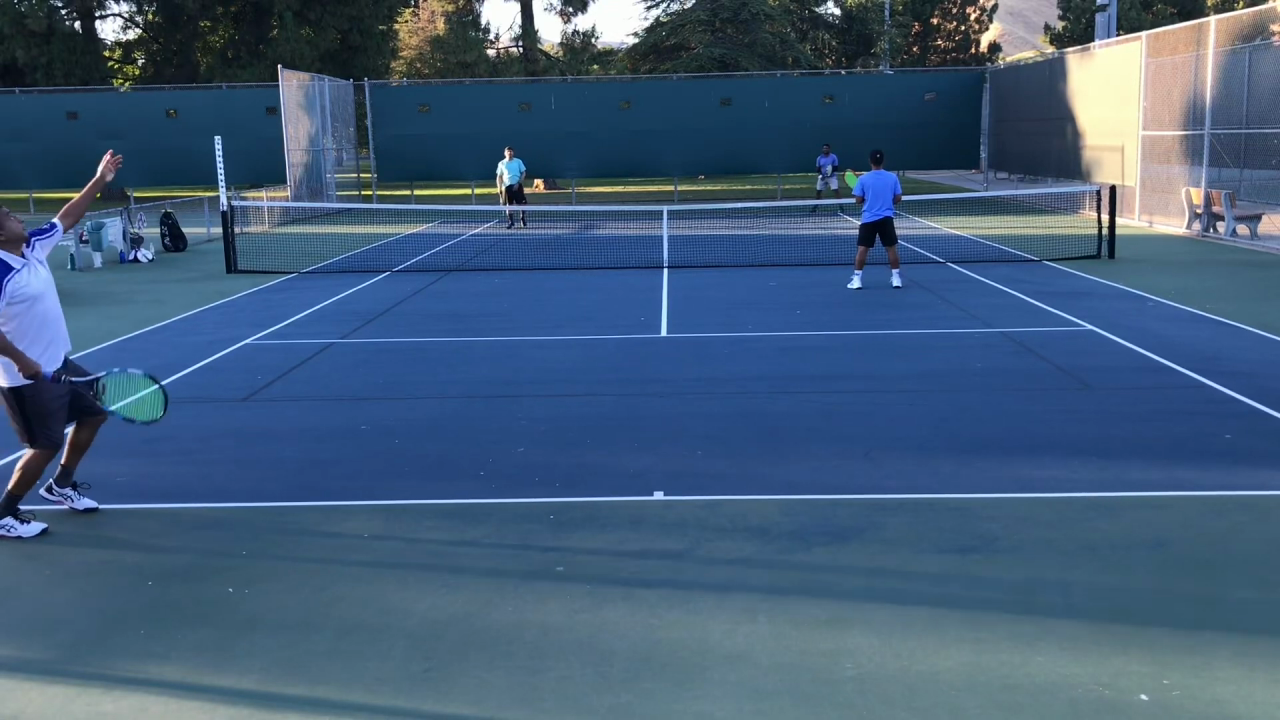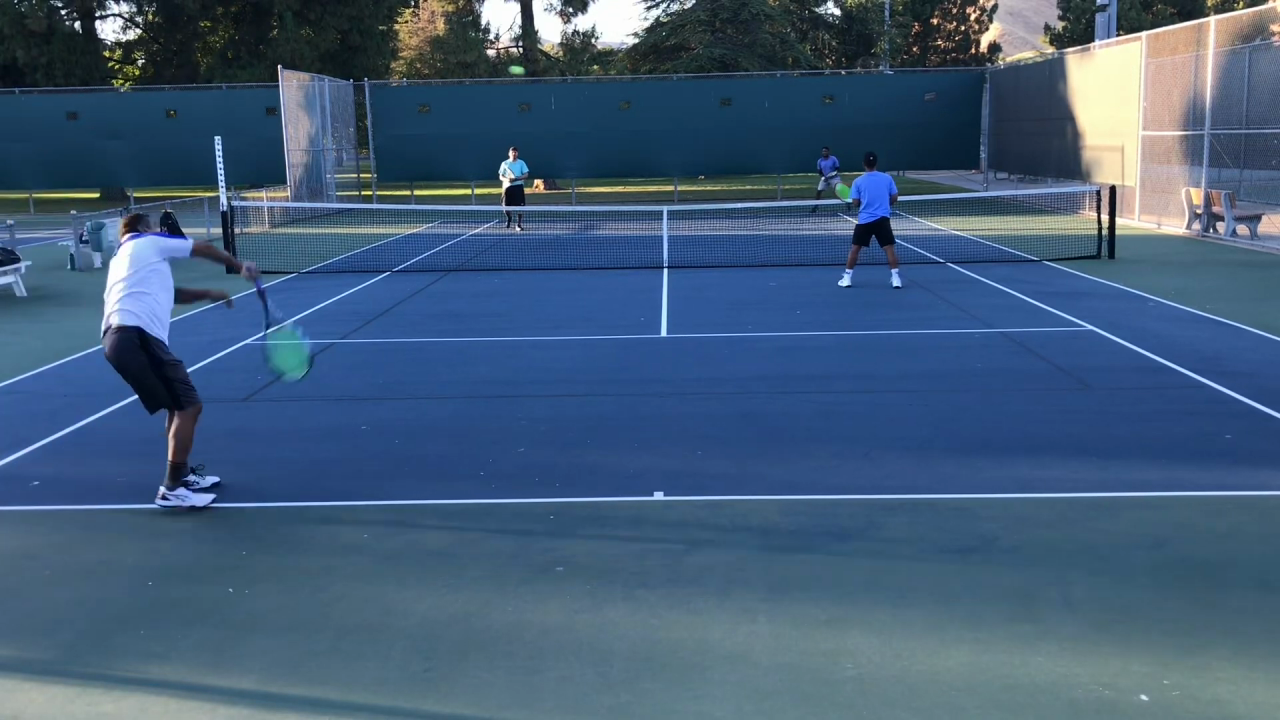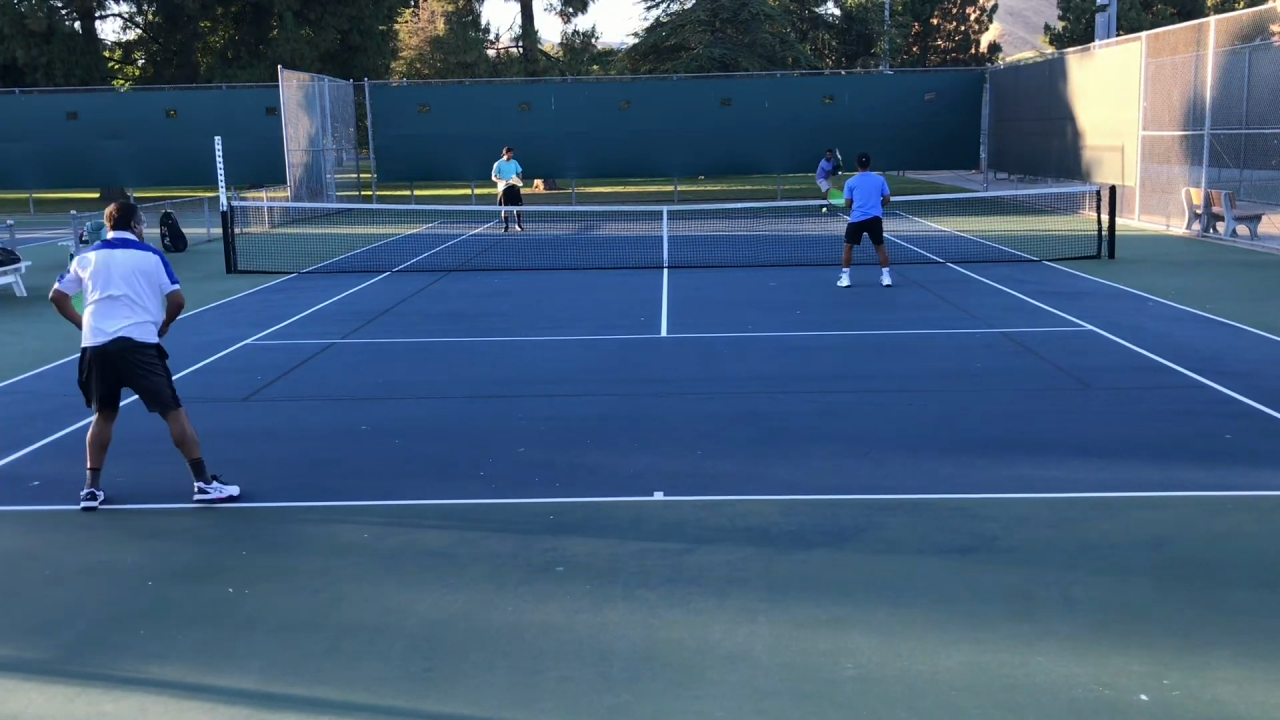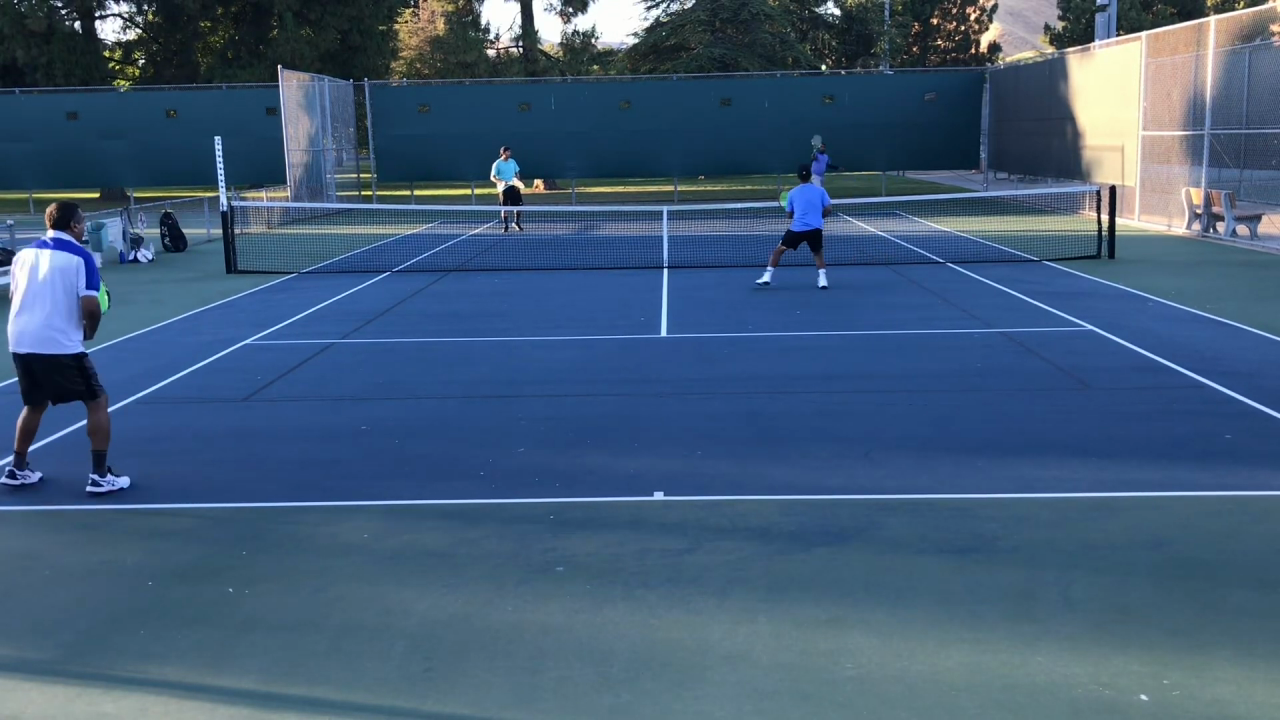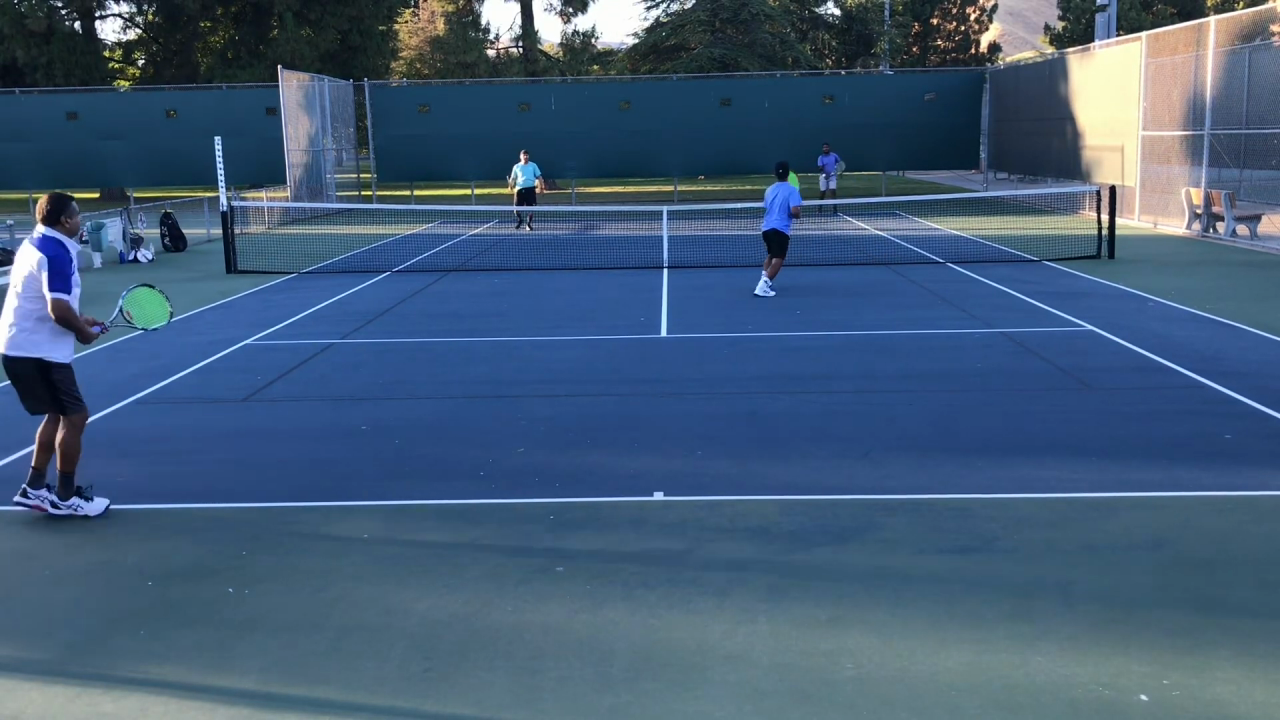
dt=0.7s
person 1, frame 1
left shoulder: (33, 248)
left elbow: (67, 218)
left wrist: (99, 182)
left hip: (58, 362)
left knee: (94, 416)
right knee: (46, 446)
left ankle: (62, 485)
person 1, frame 2
left shoulder: (125, 257)
right shoulder: (153, 243)
left elbow: (167, 295)
right elbow: (202, 249)
left wrist: (210, 294)
right wrist: (238, 265)
left hip: (120, 339)
right hip: (136, 337)
left knee: (177, 407)
right knee: (188, 406)
left ankle: (182, 475)
right ankle: (171, 489)
person 1, frame 3
left shoulder: (86, 258)
right shoulder: (152, 256)
left elbow: (56, 296)
right elbow: (176, 301)
left wrist: (81, 322)
right wrist: (161, 326)
left hip: (95, 346)
right hip: (138, 344)
left knee: (104, 414)
right knee: (173, 412)
left ankle: (92, 488)
right ankle: (204, 483)
person 1, frame 4
left shoulder: (24, 254)
right shoulder: (80, 257)
right elbow: (90, 307)
right wrist: (91, 329)
right hip: (59, 347)
left knee: (35, 404)
right knee: (97, 401)
right ankle: (100, 475)
person 1, frame 5
left shoulder: (34, 244)
right shoulder: (57, 254)
right elbow: (58, 310)
left wrist: (80, 320)
right wrist: (84, 332)
right hip: (37, 349)
left knee: (56, 415)
right knee: (74, 417)
left ankle: (34, 489)
right ankle: (66, 497)
